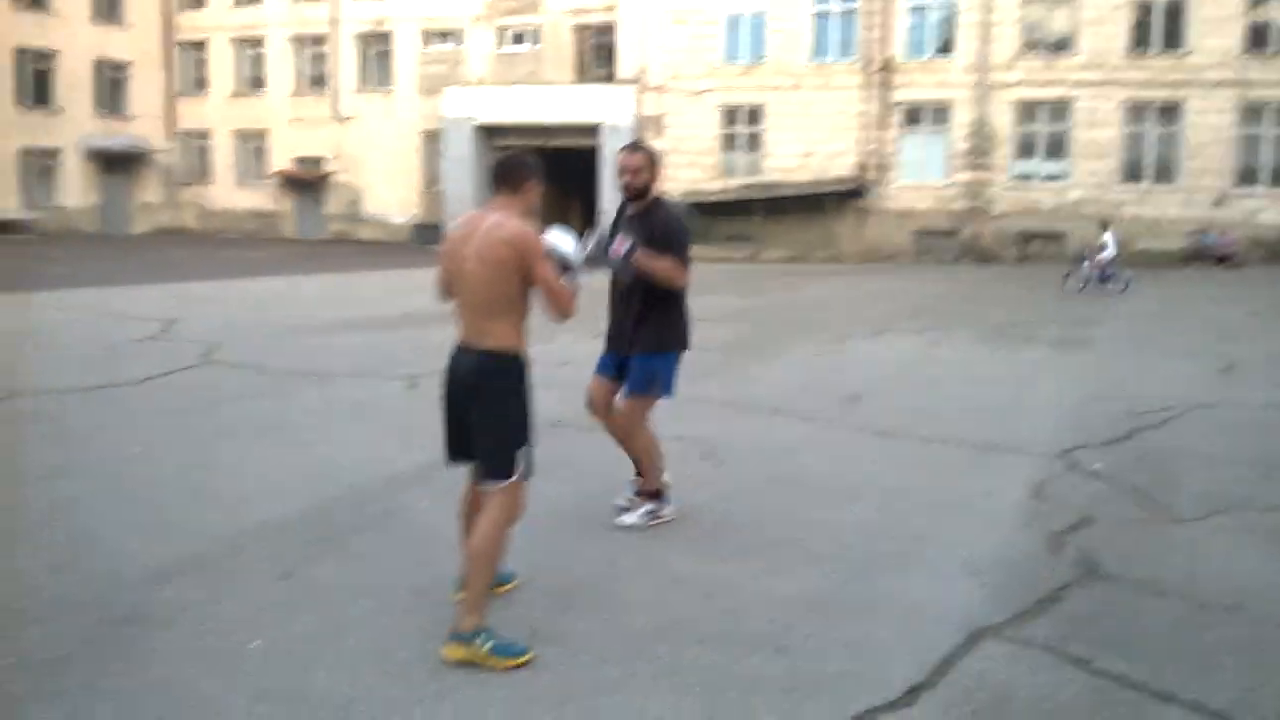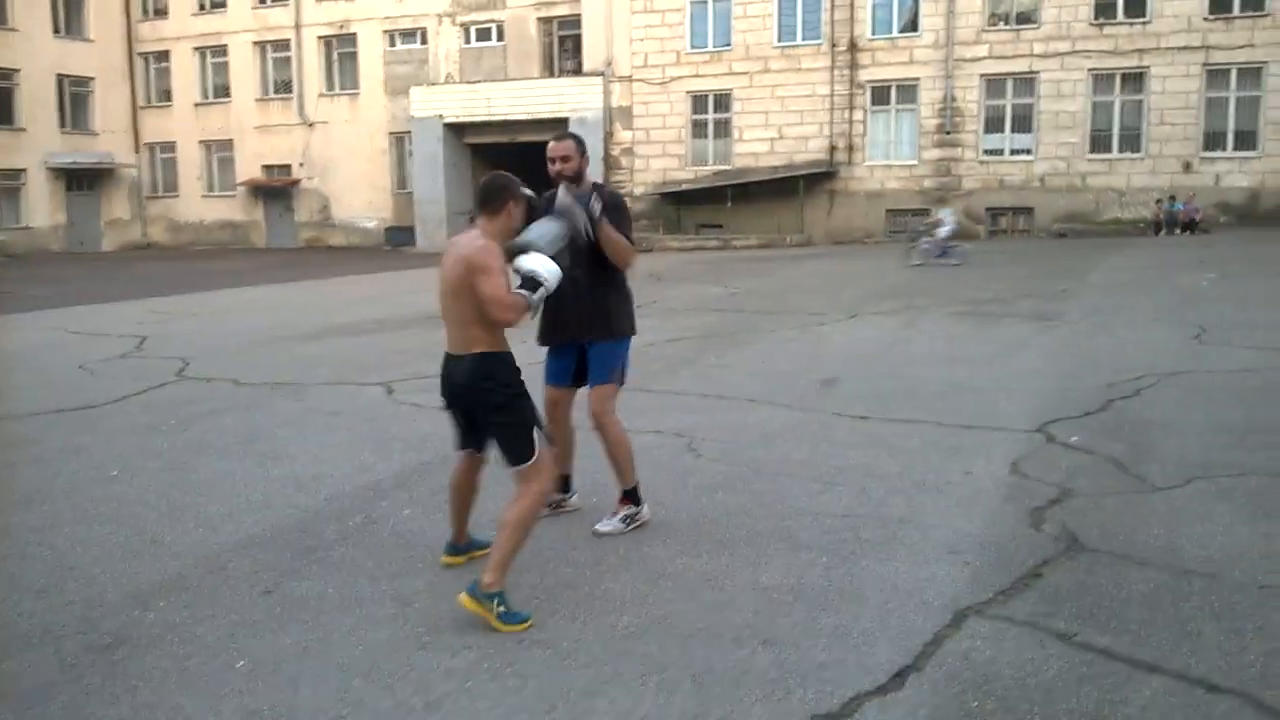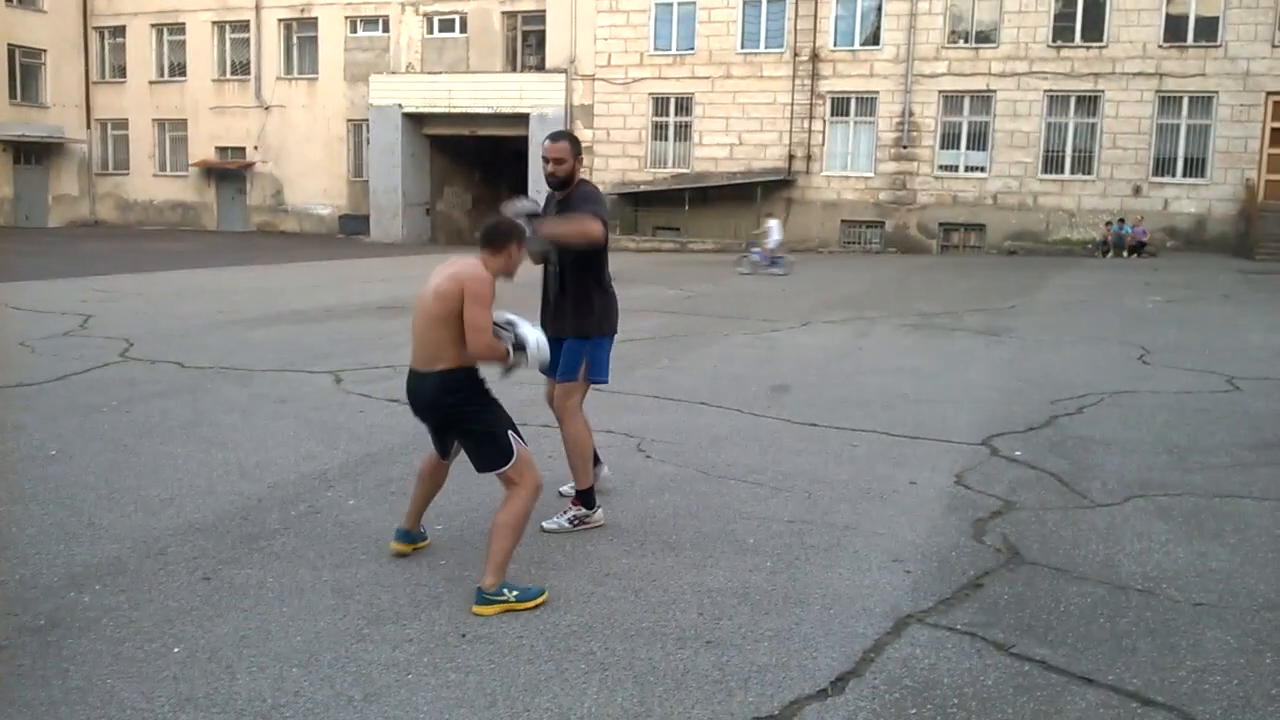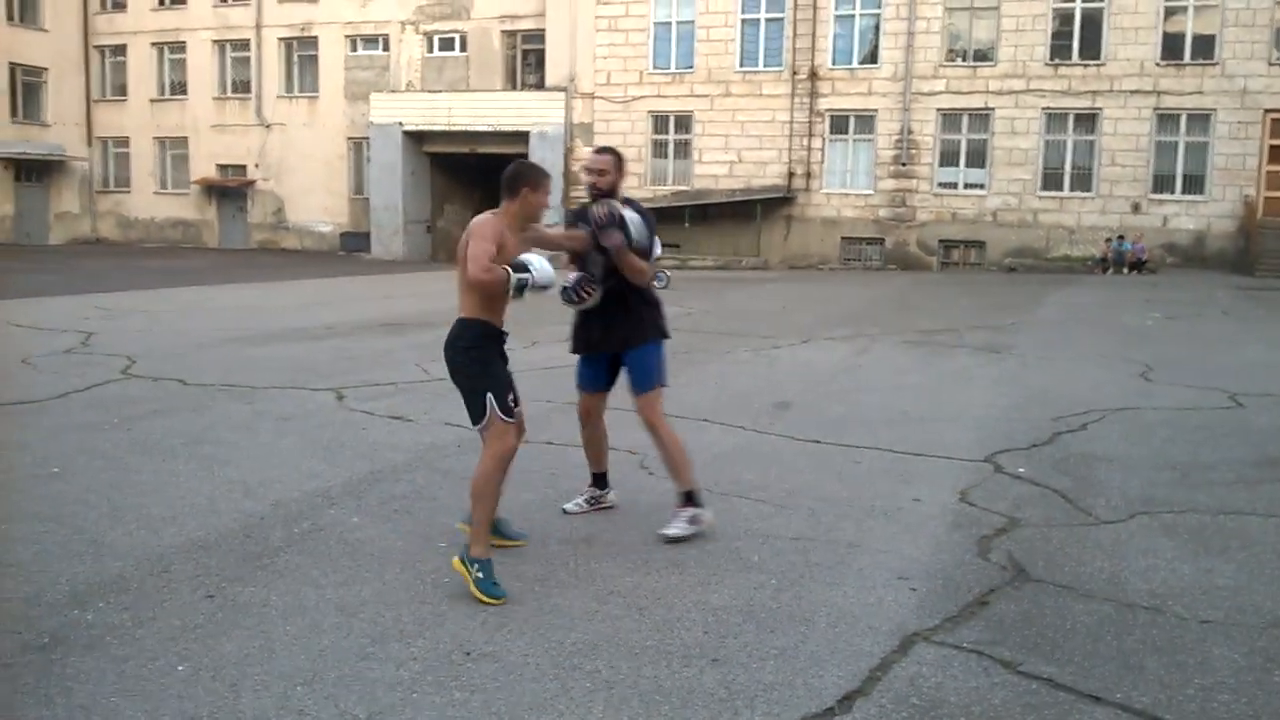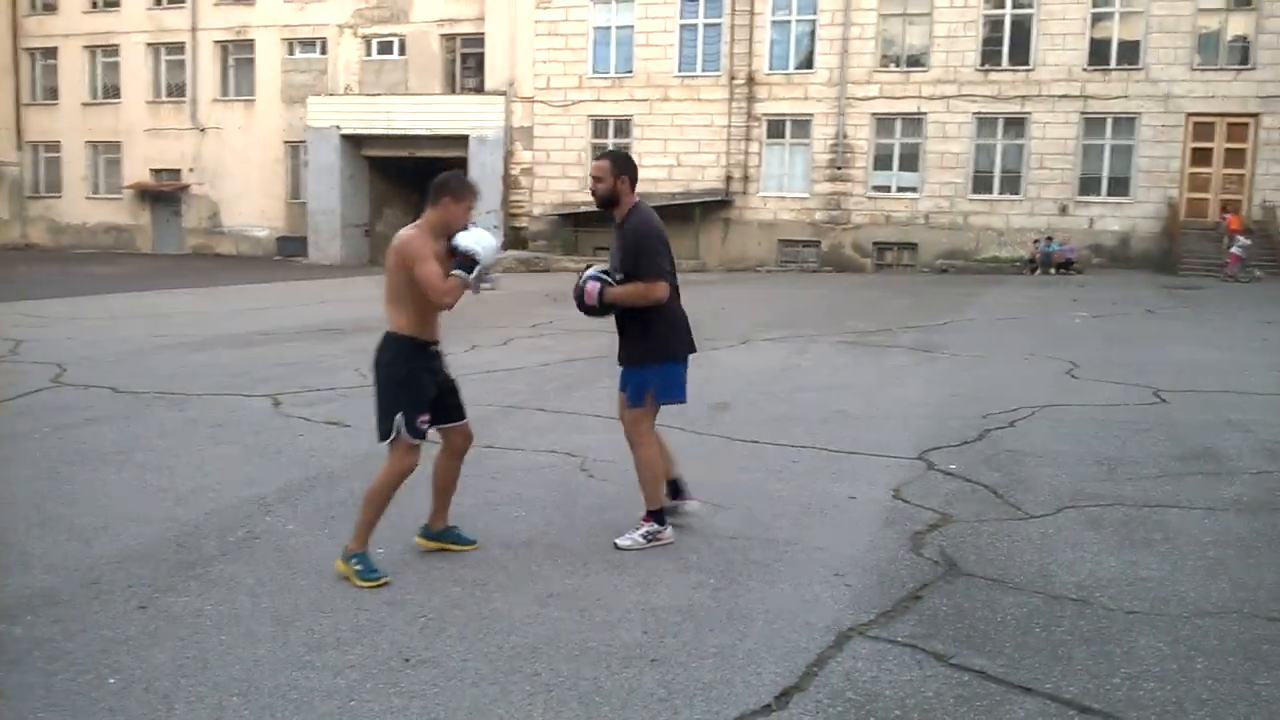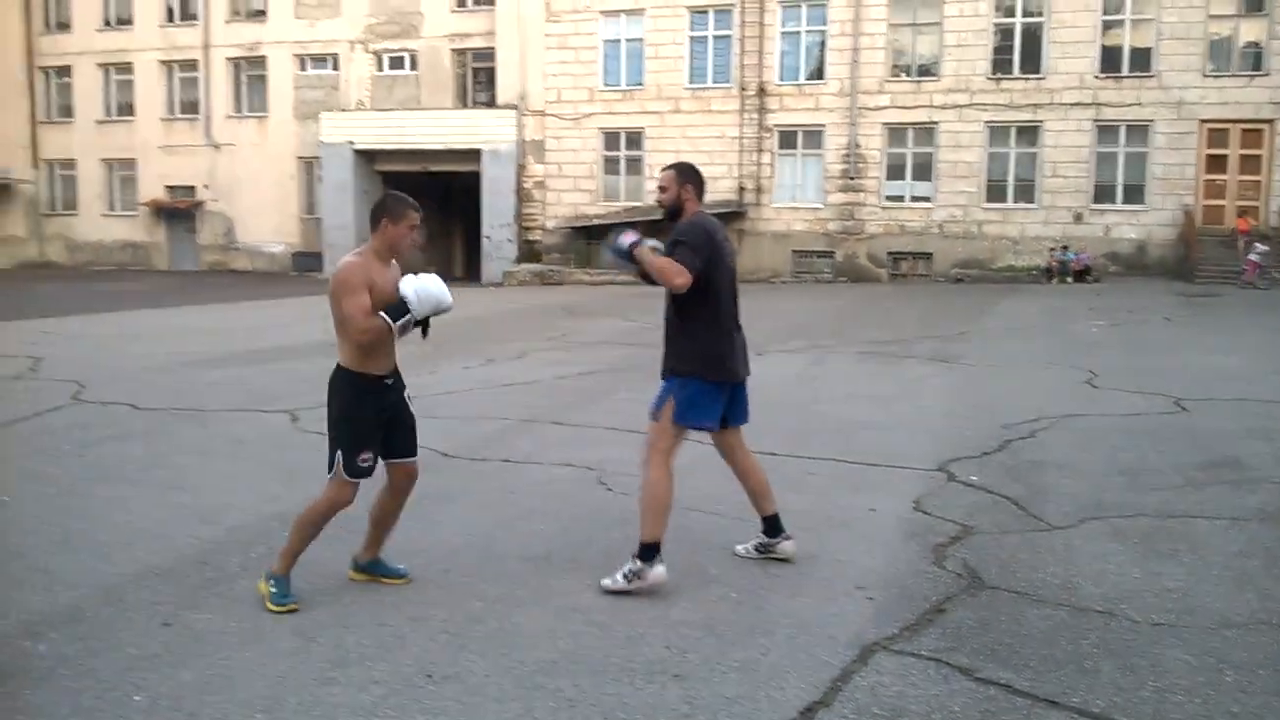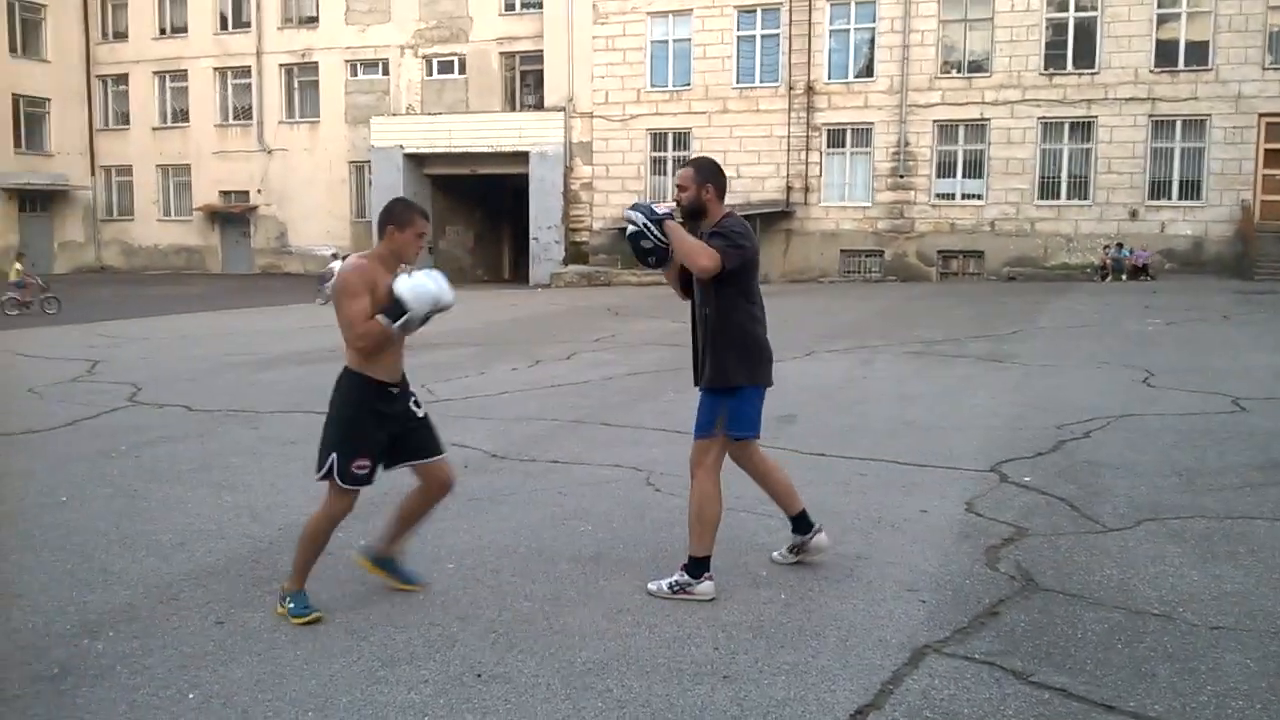
dt=0.5s
person 1, frame 1
left shoulder: (458, 229)
right shoulder: (522, 235)
right elbow: (563, 308)
right wrist: (561, 270)
left hip: (463, 362)
right hip: (499, 371)
left knee: (484, 476)
right knee: (505, 500)
left ankle: (476, 573)
right ankle: (469, 631)
person 1, frame 2
left shoulder: (459, 245)
right shoulder: (486, 252)
right elbow: (505, 313)
left wrist: (515, 288)
right wrist: (532, 294)
left hip: (455, 370)
right hip: (491, 372)
left knee: (471, 454)
right knee: (537, 480)
left ankle: (459, 542)
right ankle: (488, 588)
person 1, frame 3
left shoulder: (449, 267)
right shoulder: (480, 280)
right elbow: (480, 347)
right wrist: (512, 354)
left hip: (421, 386)
right hip: (458, 388)
left knee: (444, 451)
right knee: (525, 484)
left ankle: (408, 531)
right ankle: (491, 588)
person 1, frame 4
left shoulder: (511, 231)
right shoulder: (488, 226)
left elbow: (542, 251)
right elbow: (478, 275)
right wrist: (520, 276)
left hip: (482, 341)
right hip: (474, 342)
left knee: (510, 433)
right knee: (500, 441)
left ankle: (486, 521)
right ankle: (476, 555)
person 1, frame 5
left shoulder: (432, 242)
right shoulder: (414, 242)
left elbow: (438, 292)
right elbow: (443, 297)
left wrist: (462, 268)
right wrist: (466, 266)
left hip: (428, 354)
right hip: (403, 357)
left knee: (459, 438)
right knee: (403, 460)
left ankle: (437, 527)
right ankle: (354, 551)
person 1, frame 6
left shoulder: (390, 267)
right shoulder: (352, 270)
right elbow: (362, 332)
left wrist: (416, 311)
right wrist: (405, 309)
left hip: (390, 383)
right hip: (355, 388)
left knee: (405, 475)
right knee: (340, 494)
left ankle: (368, 558)
right ankle: (278, 573)
person 1, frame 7
left shoulder: (400, 273)
right shoulder: (355, 273)
right elbow: (362, 338)
left wrist: (418, 307)
right wrist: (405, 307)
left hip: (395, 392)
right hip: (359, 396)
left knee: (439, 481)
right knee: (338, 502)
left ankle: (383, 552)
right ankle: (293, 588)
person 2, frame 1
left shoulder: (664, 217)
right shoulder: (624, 211)
left elbow: (678, 278)
left wrist: (632, 253)
left hip: (659, 334)
right hip: (626, 328)
left knee: (634, 415)
right knee: (597, 400)
left ankle: (656, 501)
right ankle: (648, 473)
person 2, frame 2
left shoulder: (607, 201)
right shoulder: (547, 205)
left elbow: (625, 260)
left wrist: (597, 216)
left hip: (606, 324)
right hip: (563, 325)
left knee: (601, 411)
right knee: (554, 405)
left ankle: (632, 502)
right ankle: (562, 491)
person 2, frame 3
left shoulder: (587, 197)
right shoulder: (554, 199)
left elbow: (592, 231)
left wrist: (537, 227)
right wrist: (529, 250)
left hip: (590, 319)
right hip: (562, 317)
left knee: (567, 405)
right knee: (557, 398)
left ankle: (586, 506)
right ankle: (593, 467)
person 2, frame 4
left shoulder: (635, 218)
right shoulder: (578, 217)
left elbow: (643, 276)
left wrist: (619, 249)
left hip: (638, 330)
right hip: (595, 330)
left knee: (651, 416)
right knee: (587, 410)
left ankle: (692, 505)
right ankle: (600, 488)
person 2, frame 5
left shoulder: (641, 227)
right shoulder: (629, 221)
left elbow: (655, 289)
left wrist: (602, 295)
right wrist: (602, 286)
left hip: (656, 343)
right hip: (647, 340)
left knee: (637, 426)
right knee: (632, 417)
left ankle: (658, 522)
right ankle: (675, 493)
person 2, frame 6
left shoulder: (691, 228)
right shoulder: (712, 230)
left elbow: (679, 280)
left wrist: (639, 249)
right wrist: (650, 256)
left hip: (698, 362)
right hip: (726, 357)
left knee: (657, 451)
right knee: (732, 444)
left ankle: (647, 562)
right ankle: (776, 536)
person 2, frame 7
left shoulder: (734, 231)
right shoulder: (704, 235)
left elbow: (704, 265)
right elbow: (686, 289)
left wrist: (669, 224)
left hip: (736, 367)
right hip: (724, 363)
left knee: (704, 463)
right knee: (745, 452)
left ankle: (696, 575)
right ankle: (806, 532)
